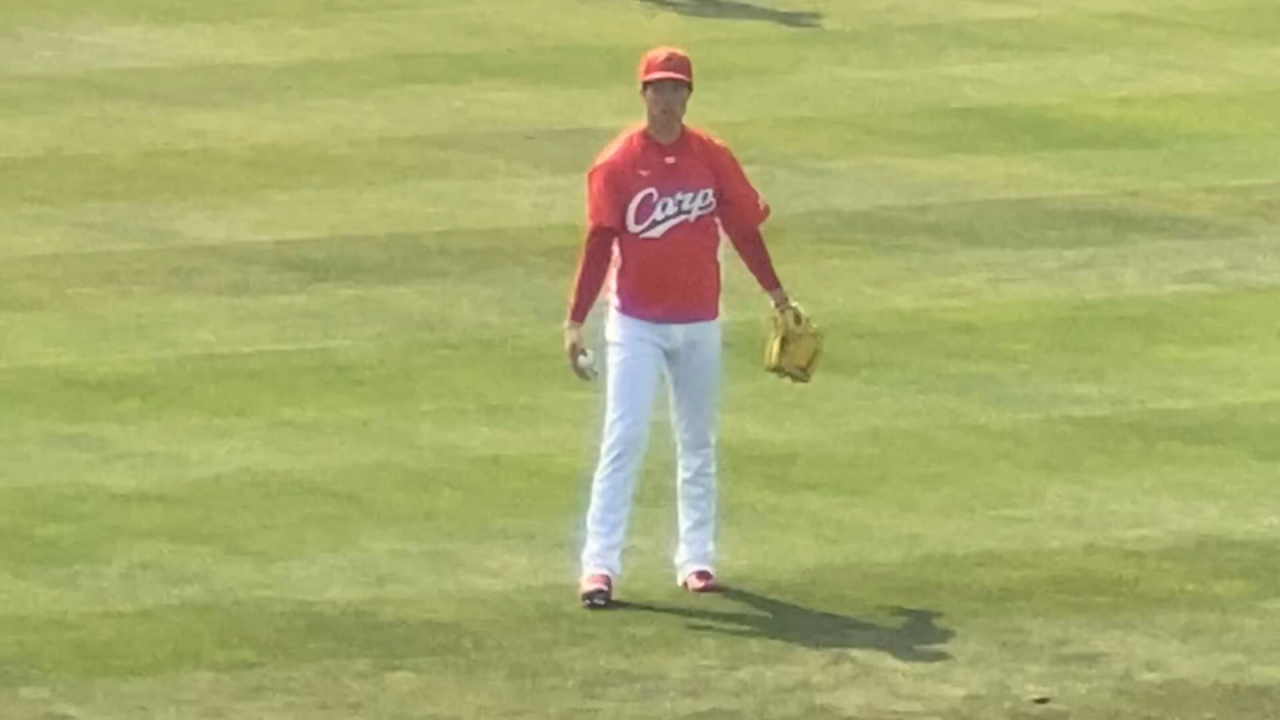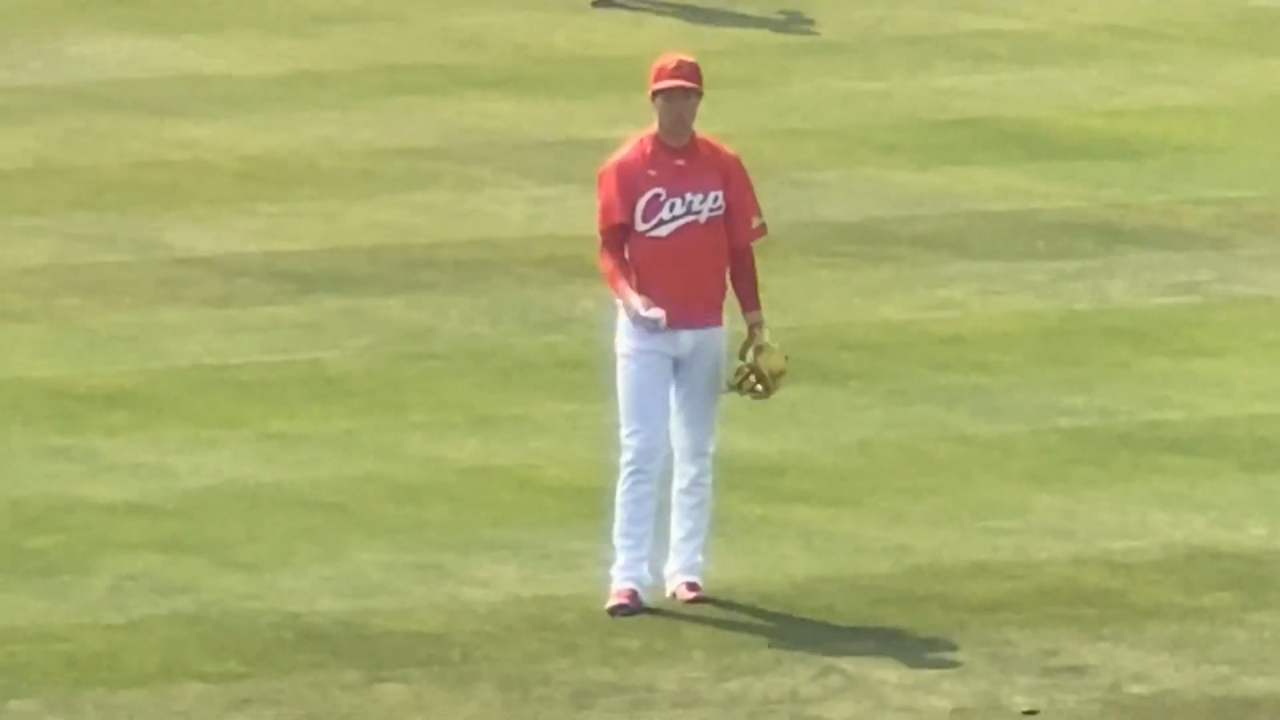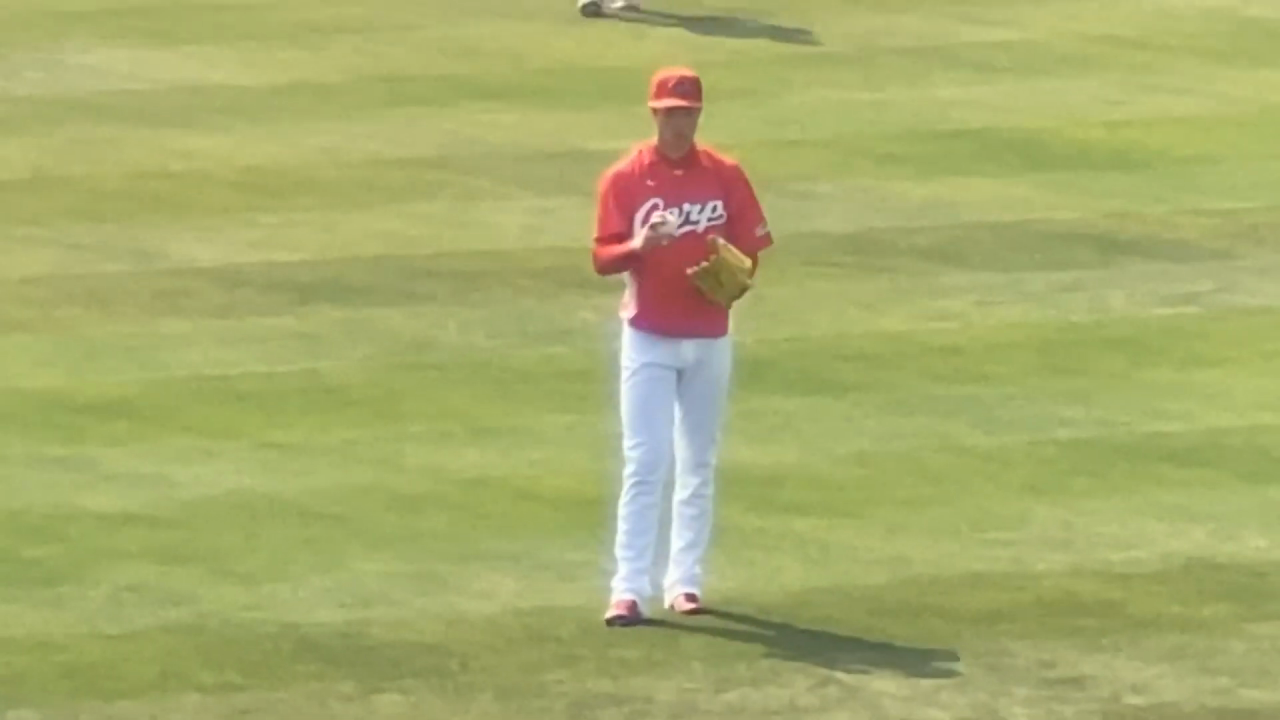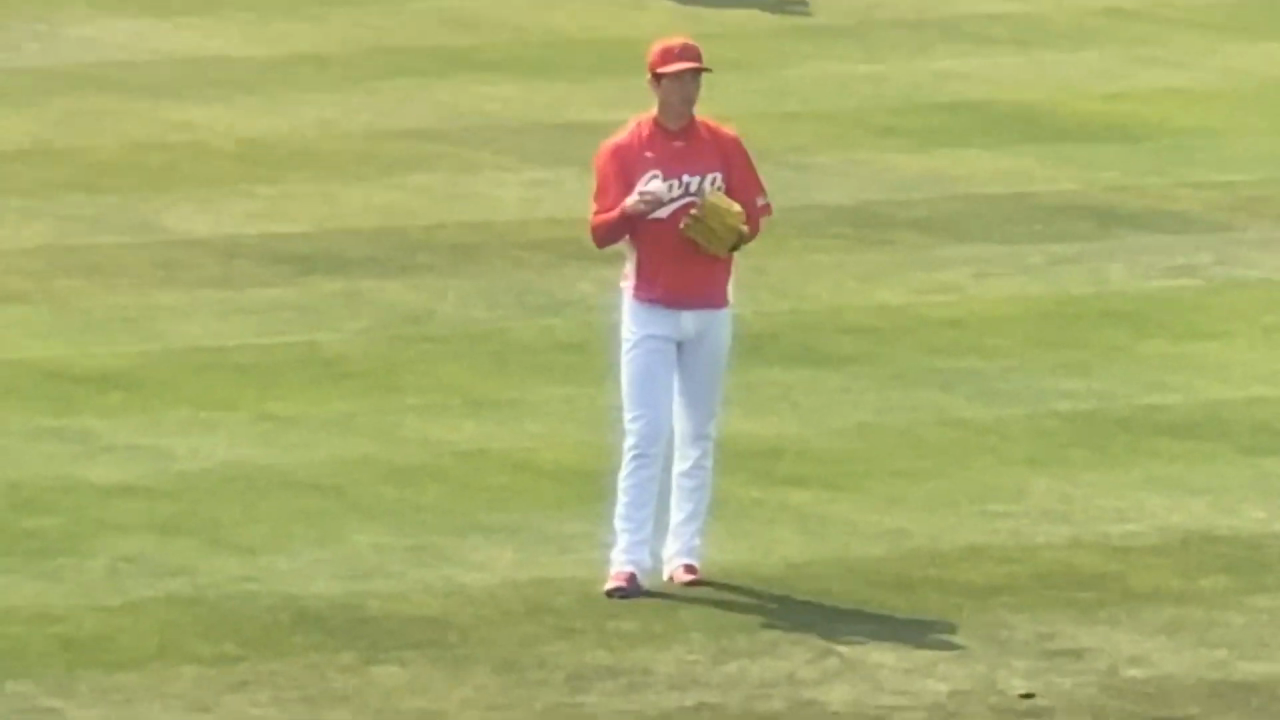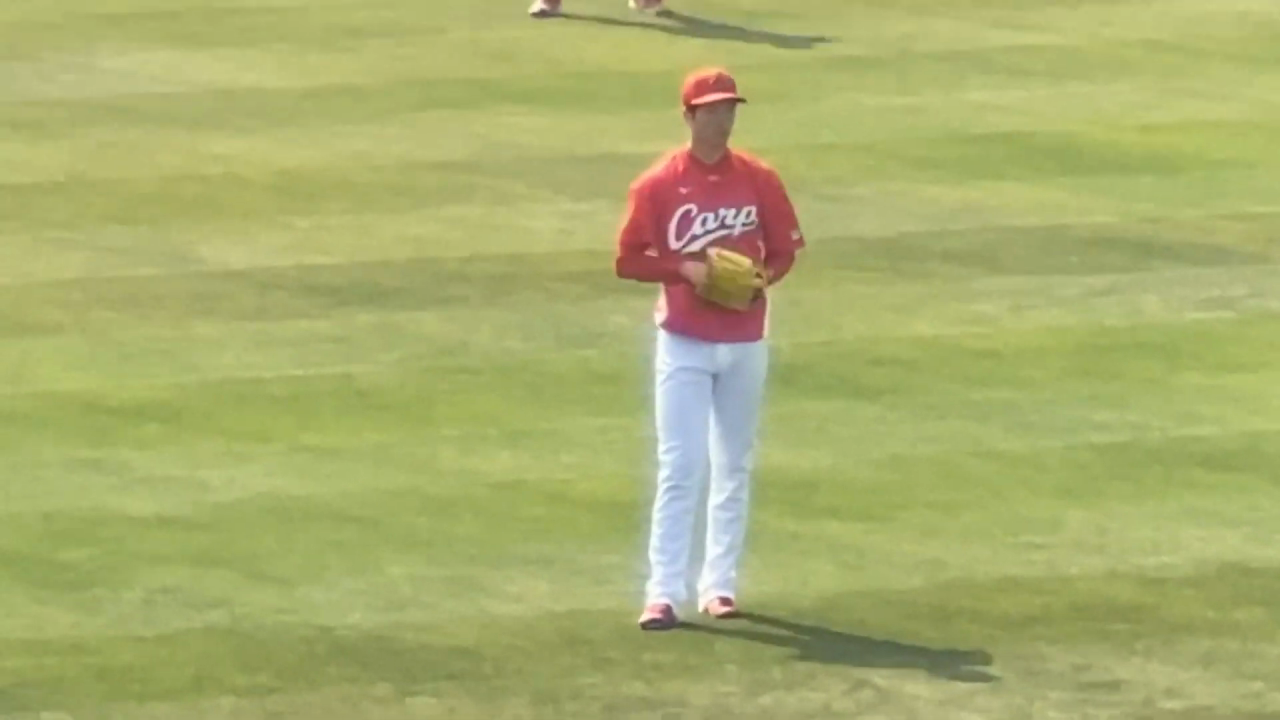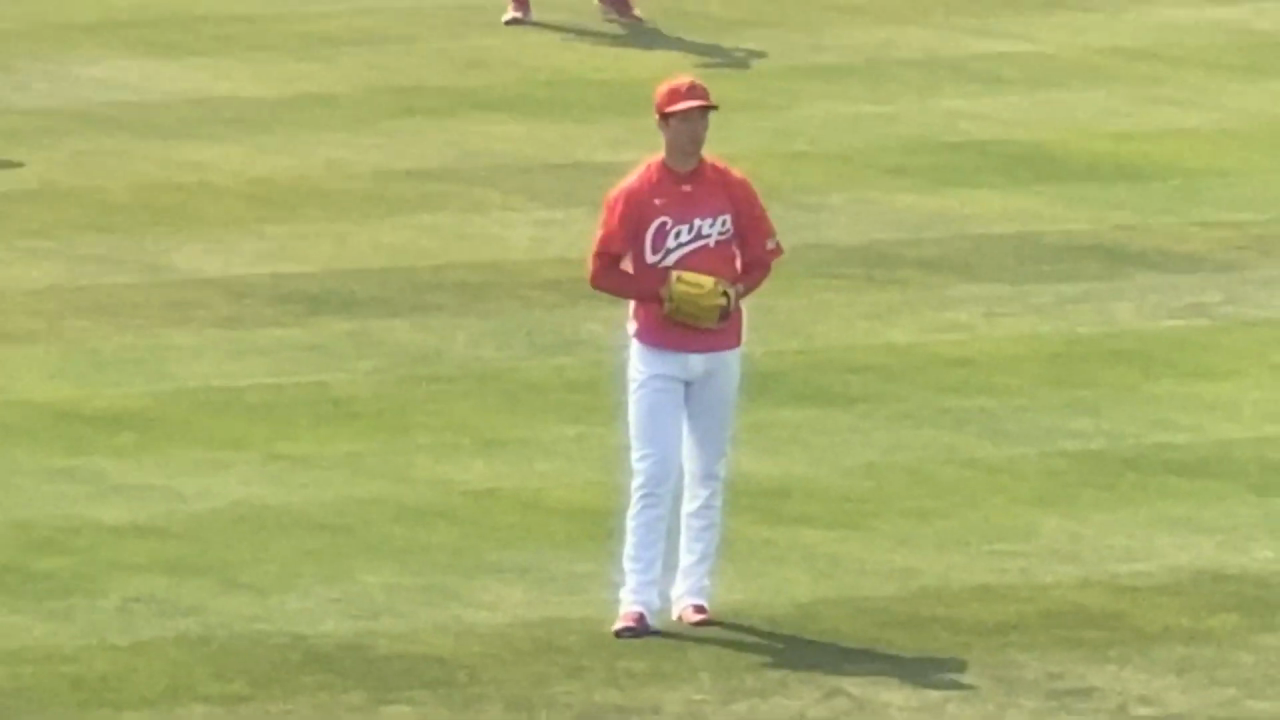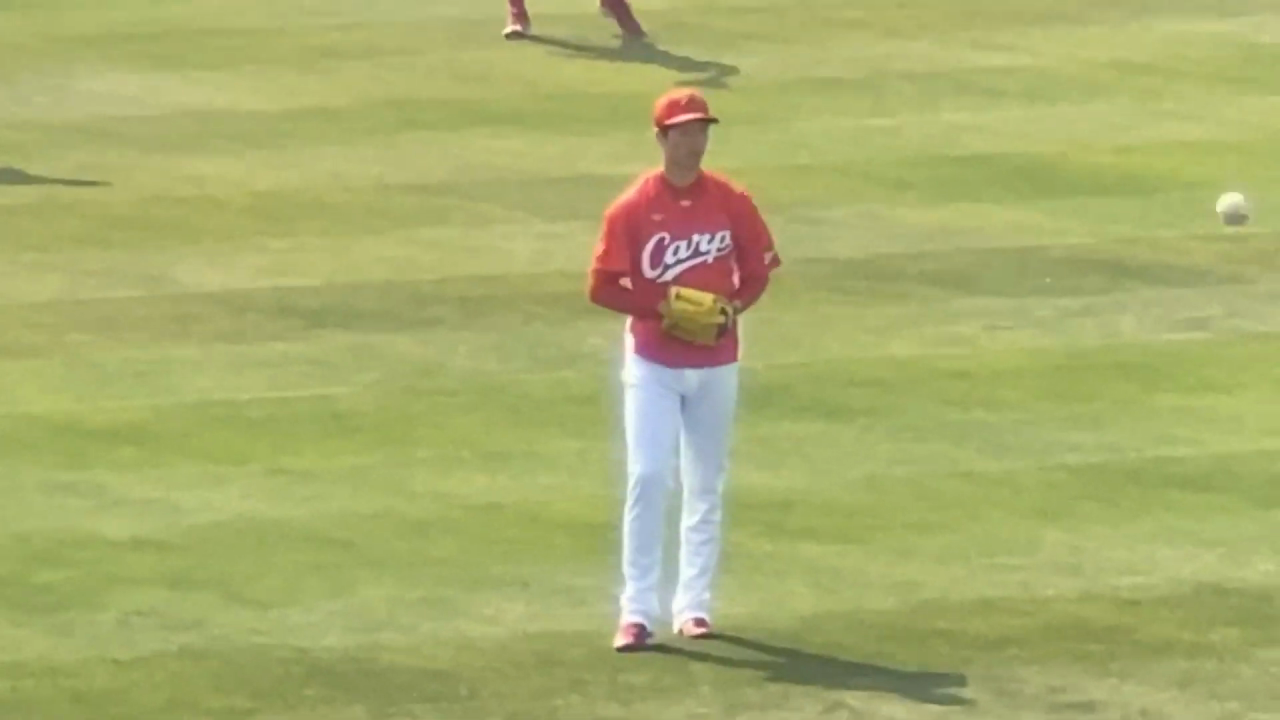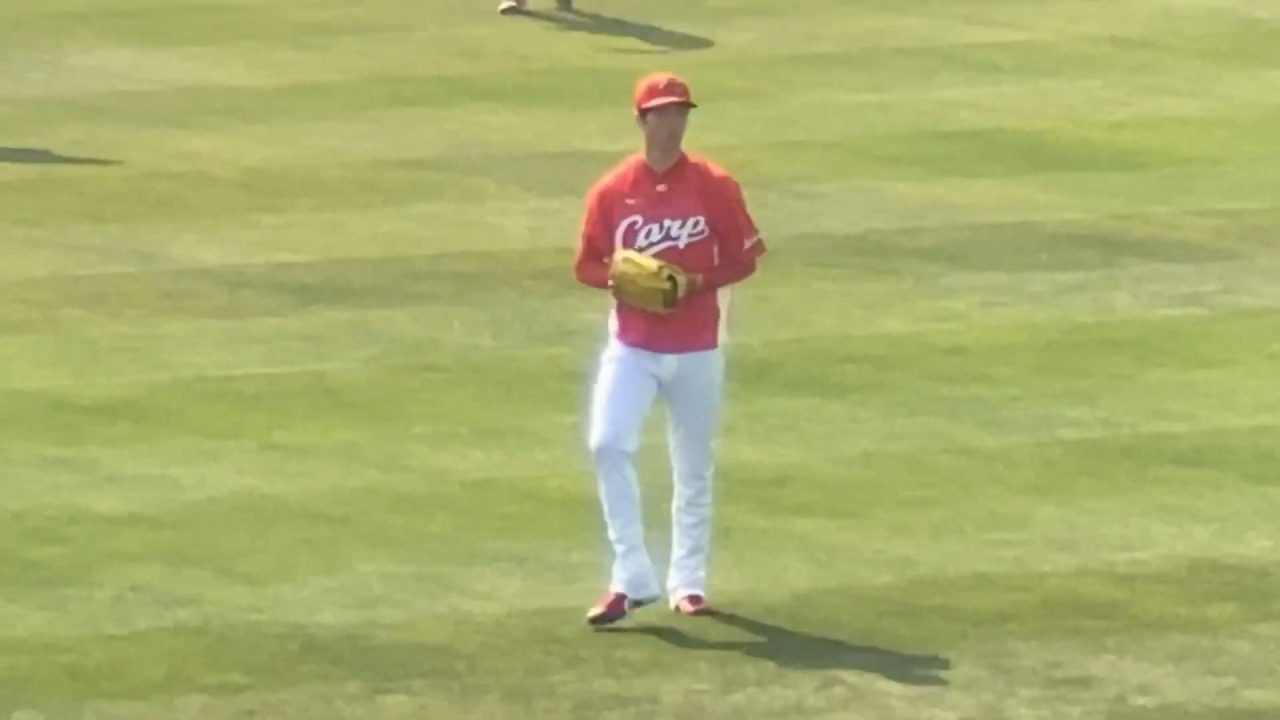
dt=0.4s
person 1, frame 1
left shoulder: (714, 157)
right shoulder: (614, 164)
left elbow: (744, 228)
right elbow: (599, 245)
left wrist: (776, 294)
right wrist: (576, 322)
left hip: (700, 322)
right hip: (635, 322)
left knee: (698, 445)
right knee: (623, 439)
left ankle: (696, 558)
right ankle: (599, 563)
person 1, frame 2
left shoulder: (724, 164)
right shoulder: (623, 167)
left elbow: (740, 247)
right elbow: (610, 248)
left wrist: (753, 317)
right wrist: (630, 296)
left hip: (707, 330)
right hip: (644, 330)
left knee: (696, 453)
right knee: (642, 452)
left ankle: (685, 570)
right ankle: (629, 577)
person 1, frame 3
left shoulder: (726, 174)
right shoulder: (623, 178)
left elbow: (751, 251)
right elbow: (602, 260)
right wrist: (640, 244)
left hip: (710, 339)
right hip: (648, 339)
left knee: (698, 464)
right knee: (645, 462)
left ankle: (685, 581)
right ankle: (629, 587)
person 1, frame 4
left shoulder: (724, 144)
right shoulder: (622, 149)
left elbow: (752, 219)
right elbow: (600, 233)
right wrist: (634, 207)
left hip: (710, 310)
right hip: (648, 309)
left knee: (698, 435)
right knee: (645, 434)
left ankle: (683, 552)
right ankle: (628, 560)
person 1, frame 5
left shoulder: (759, 178)
right shoulder: (657, 183)
left elbow: (785, 250)
right elbow: (627, 260)
left wrist: (760, 279)
right wrist: (681, 270)
left hip: (746, 342)
right hip: (684, 342)
left knee: (734, 466)
right knee: (681, 465)
left ankle: (719, 584)
right ankle: (664, 591)
person 1, frame 6
left shoulder: (732, 187)
right shoulder: (632, 193)
left elbow: (760, 258)
right elbow: (602, 272)
left wrist: (735, 291)
right wrist: (662, 290)
left hip: (720, 351)
right hip: (657, 352)
left knee: (707, 475)
right knee: (653, 474)
left ankle: (692, 592)
right ankle: (637, 600)
person 1, frame 7
left shoulder: (733, 201)
right shoulder: (630, 208)
left elbow: (759, 271)
right elbow: (602, 288)
left wrist: (733, 307)
right wrist: (661, 307)
left hip: (716, 364)
right hip: (652, 363)
left knee: (705, 487)
right knee: (648, 478)
left ankle: (693, 605)
right ankle: (638, 611)
person 1, frame 8
left shoulder: (714, 184)
right shoulder: (610, 190)
left elbow: (744, 259)
right elbow: (586, 266)
left wrist: (696, 280)
left hip: (697, 348)
right hip: (631, 346)
left knee: (693, 470)
right knee: (607, 446)
left ankle: (687, 581)
right ankle: (632, 577)
